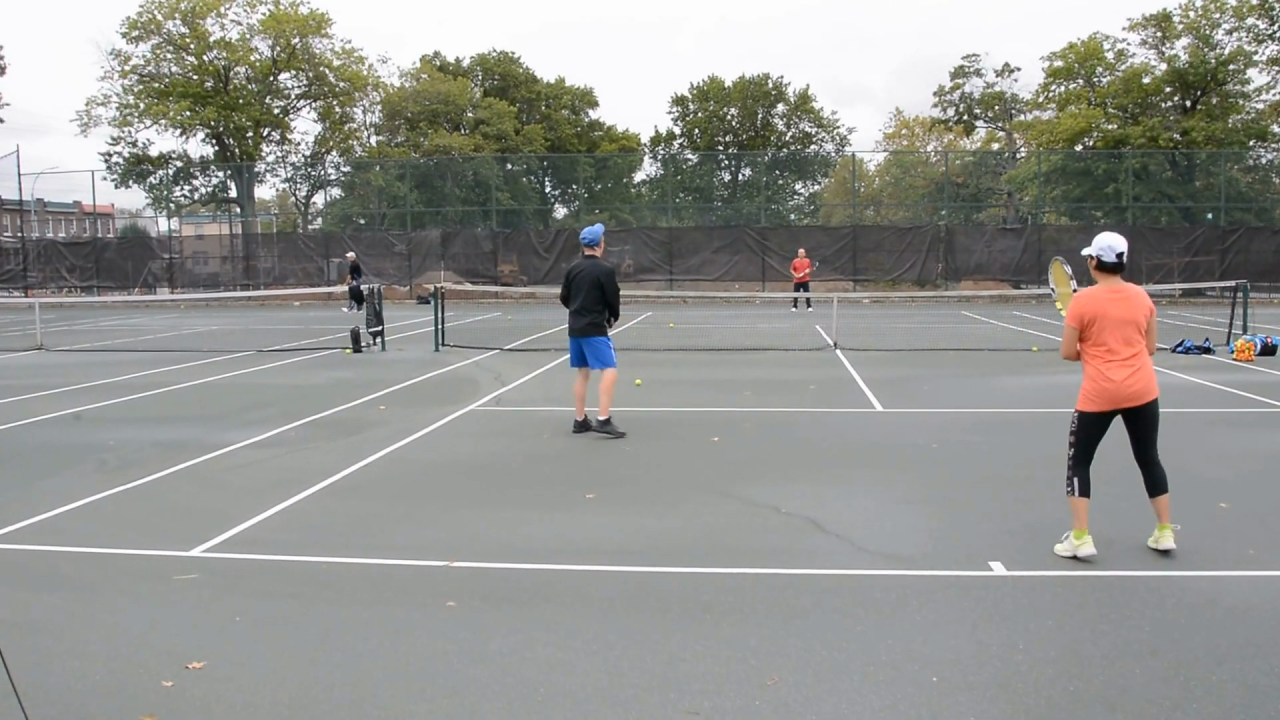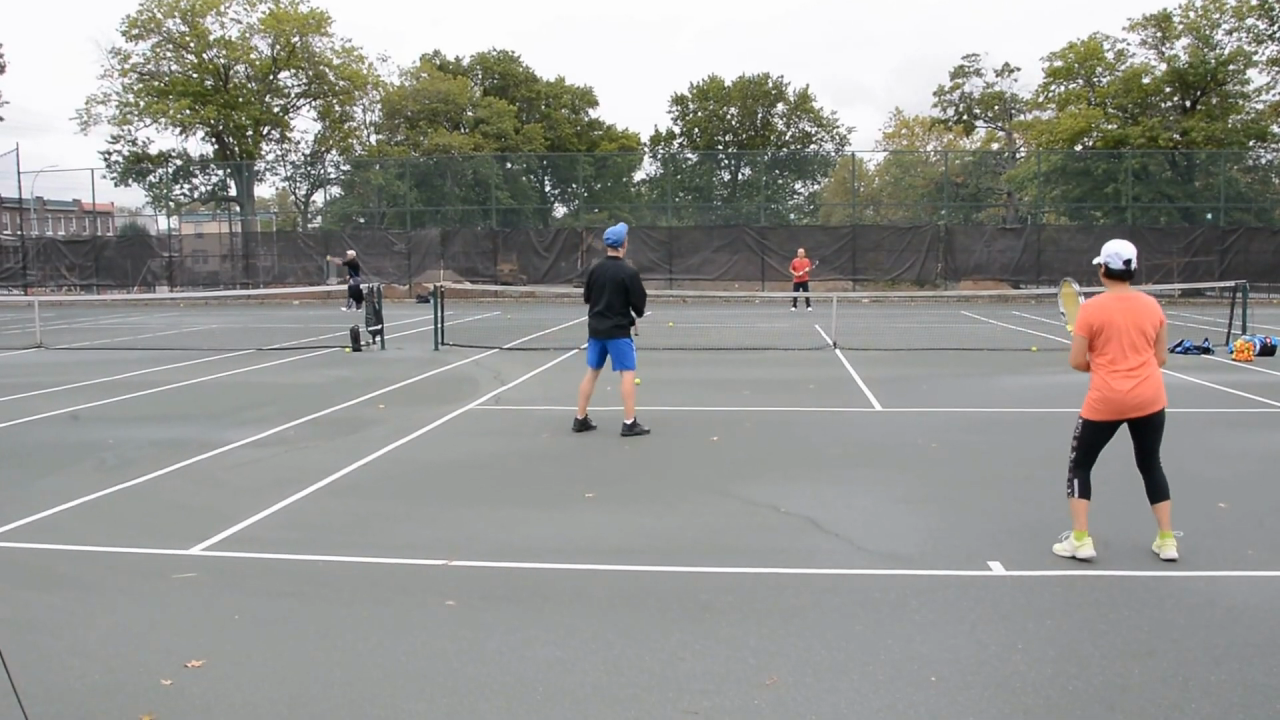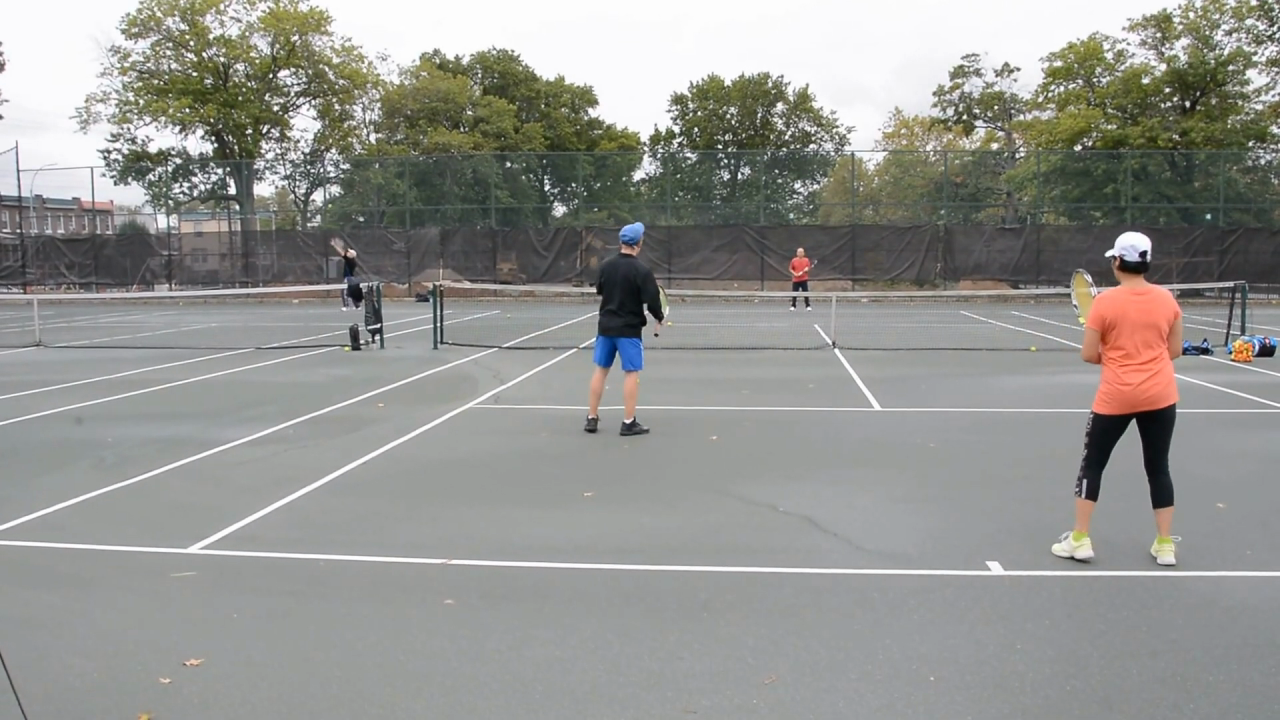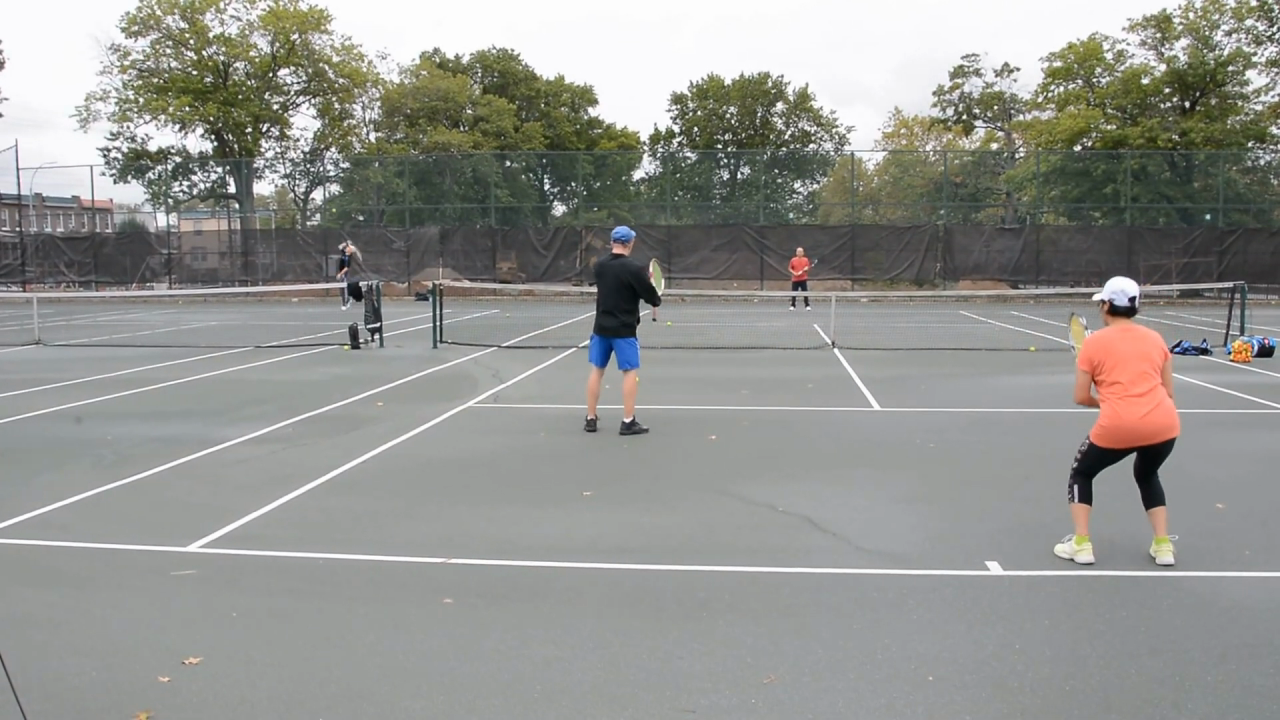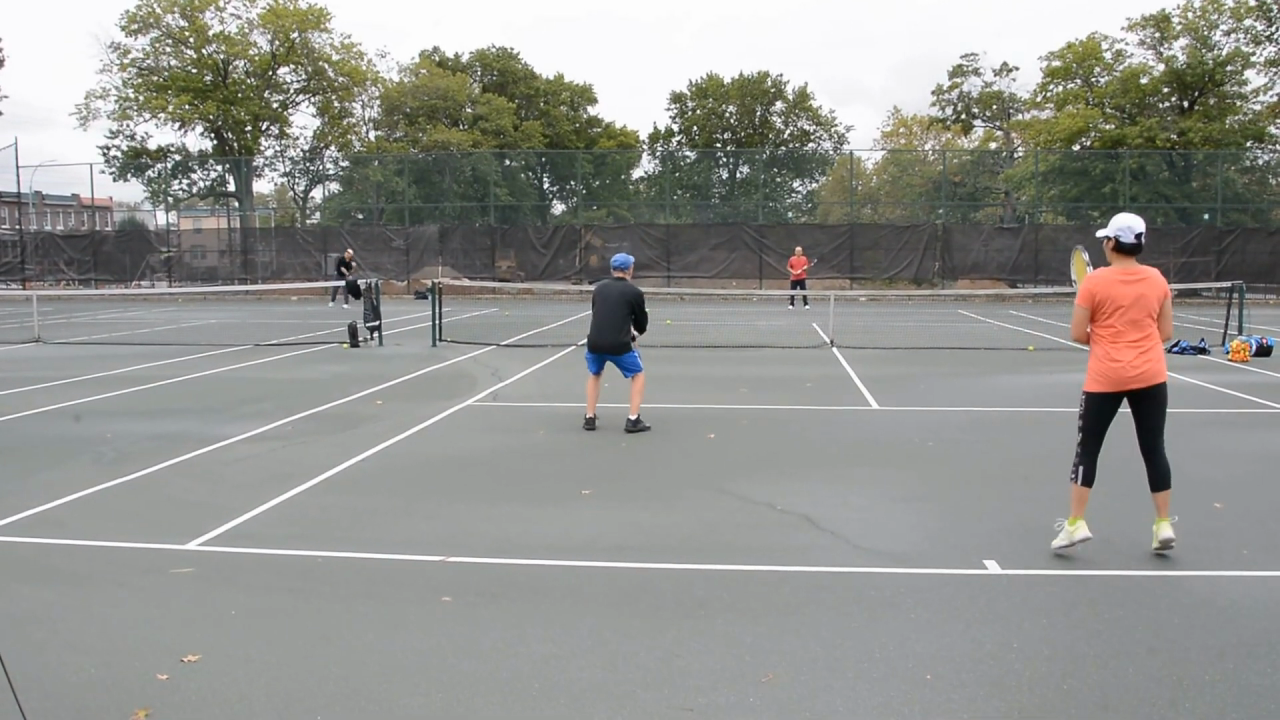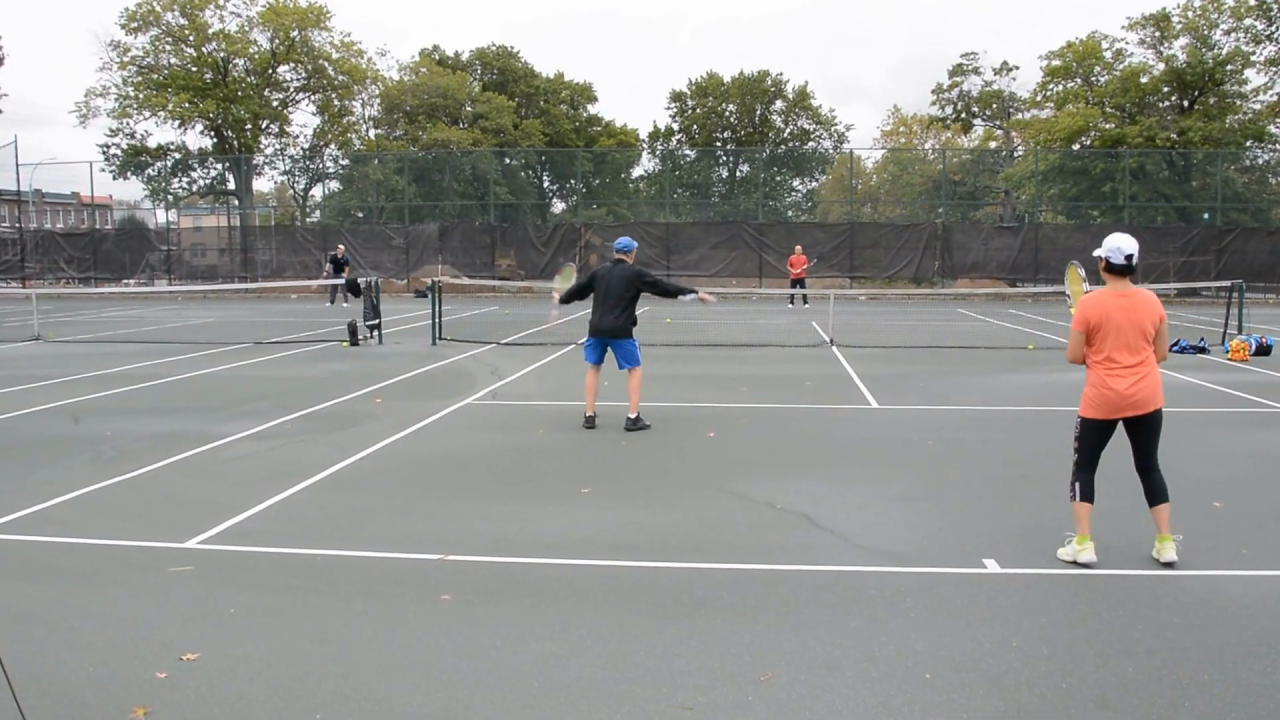
dt=0.4s
person 1, frame 1
left shoulder: (1082, 300)
right shoulder: (1142, 297)
left elbow: (1067, 352)
right elbow: (1150, 348)
left hip: (1100, 395)
right hip: (1142, 391)
left knee: (1078, 462)
right knee: (1149, 458)
left ankle: (1081, 538)
right ankle: (1165, 532)
person 1, frame 2
left shoulder: (1091, 308)
right shoulder: (1152, 306)
left elbow: (1077, 362)
right elbow: (1160, 358)
left hip: (1105, 402)
right hip: (1149, 400)
left knee: (1079, 466)
right knee: (1151, 467)
left ankle: (1081, 540)
right ankle: (1167, 541)
person 1, frame 3
left shoulder: (1104, 301)
right shoulder: (1167, 299)
left elbow: (1088, 354)
right elbow: (1174, 351)
left hip: (1116, 398)
right hip: (1160, 396)
left knee: (1092, 464)
right knee: (1158, 468)
left ankle: (1079, 540)
right ankle: (1165, 545)
person 1, frame 4
left shoulder: (1094, 343)
right shoulder: (1155, 339)
left elbow: (1081, 397)
right elbow: (1168, 391)
left hip: (1117, 429)
right hip: (1163, 426)
left knee: (1081, 473)
right knee: (1146, 476)
left ankle: (1081, 545)
right ankle: (1163, 546)
person 1, frame 5
left shoulder: (1094, 281)
right shoulder: (1157, 280)
left elbow: (1077, 334)
right elbow: (1166, 333)
left hip: (1106, 379)
right hip: (1150, 376)
left knee: (1088, 449)
right knee: (1153, 449)
left ankle: (1075, 523)
right ankle: (1163, 524)
person 1, frame 6
left shoulder: (1089, 303)
right shoulder: (1152, 301)
left elbow: (1074, 356)
right elbow: (1161, 354)
left hip: (1101, 401)
right hip: (1146, 399)
left knee: (1083, 468)
right knee: (1149, 468)
left ankle: (1083, 544)
right ankle: (1166, 543)
person 2, frame 1
left shoulder: (573, 268)
right shoulder: (605, 270)
left elbow: (564, 298)
right elbow: (613, 299)
right wrist: (614, 318)
left hip: (575, 328)
right hip: (595, 329)
left knee: (583, 372)
right knee: (609, 370)
left ankle: (580, 420)
right ankle: (603, 419)
person 2, frame 2
left shoulder: (595, 270)
right shoulder: (629, 272)
left elbow: (587, 297)
right elbow: (639, 302)
right wrist: (637, 314)
left hip: (596, 329)
right hip: (618, 331)
left knee: (592, 372)
right knee: (627, 373)
left ankle: (580, 418)
right ankle: (629, 423)
person 2, frame 3
left shoulder: (606, 266)
right shoulder: (642, 271)
right elbow: (652, 300)
right wrist: (659, 317)
left hip: (606, 326)
right hip: (629, 329)
left knee: (600, 371)
right knee: (631, 374)
left ankle: (592, 419)
right ankle: (629, 423)
person 2, frame 4
left shoulder: (599, 266)
right shoulder: (634, 268)
right elbow: (649, 294)
right wrist: (656, 300)
left hip: (601, 327)
right hip: (624, 329)
left knee: (596, 370)
right knee: (629, 373)
left ankle: (590, 419)
right ankle: (628, 422)
person 2, frame 5
left shoulder: (599, 288)
right shoulder: (634, 292)
right elbow: (641, 322)
right wrist: (636, 332)
left hip: (595, 343)
right hip: (619, 345)
left knee: (594, 375)
right knee: (638, 375)
left ankle: (589, 417)
right ankle: (633, 420)
person 2, frame 6
left shoulder: (599, 271)
right shoulder: (636, 273)
left elbow: (578, 289)
right elbow: (664, 288)
left wrist: (562, 299)
right wrist: (696, 293)
left hip: (596, 329)
right hip: (621, 331)
left knee: (593, 368)
right knee: (635, 370)
left ankle: (589, 415)
right ankle: (633, 417)
